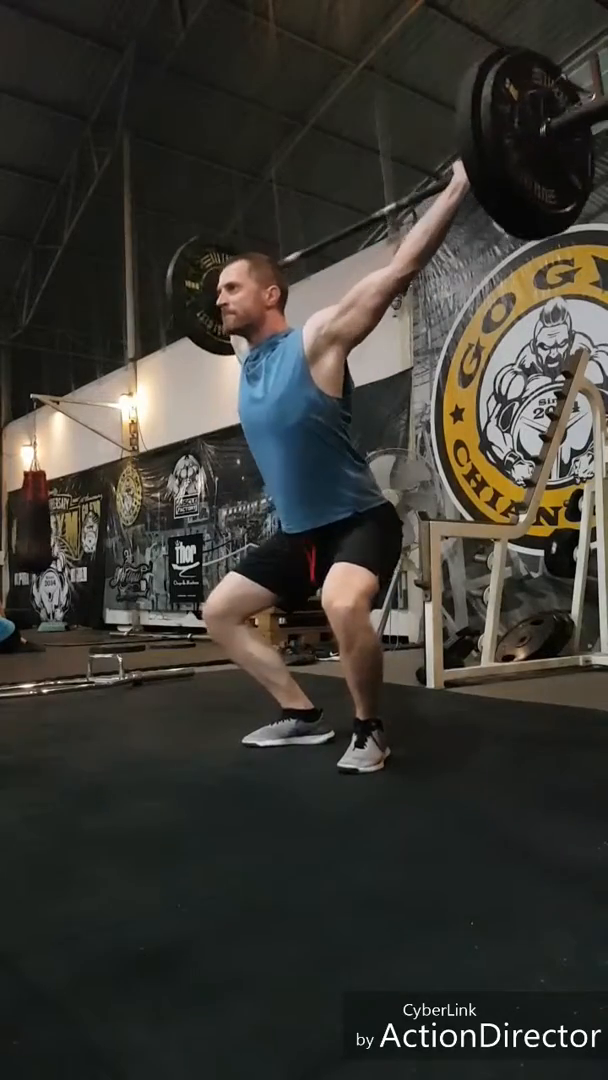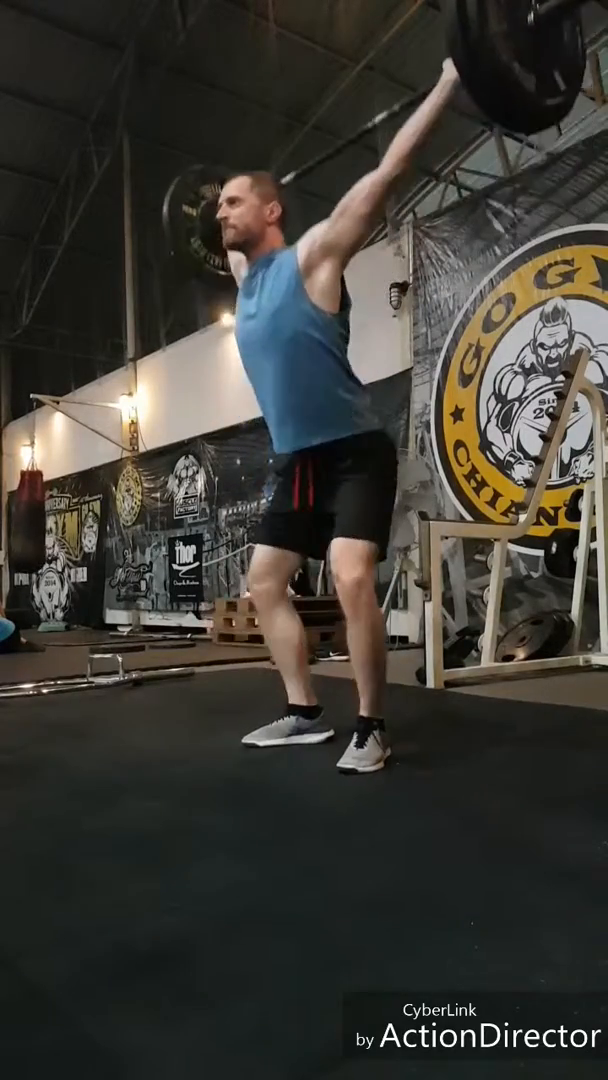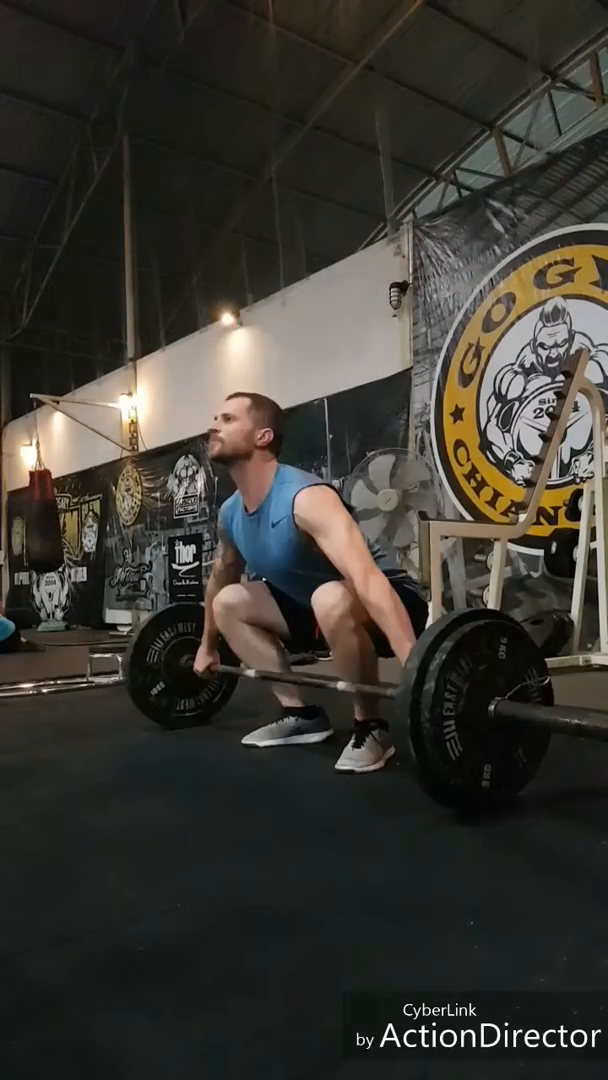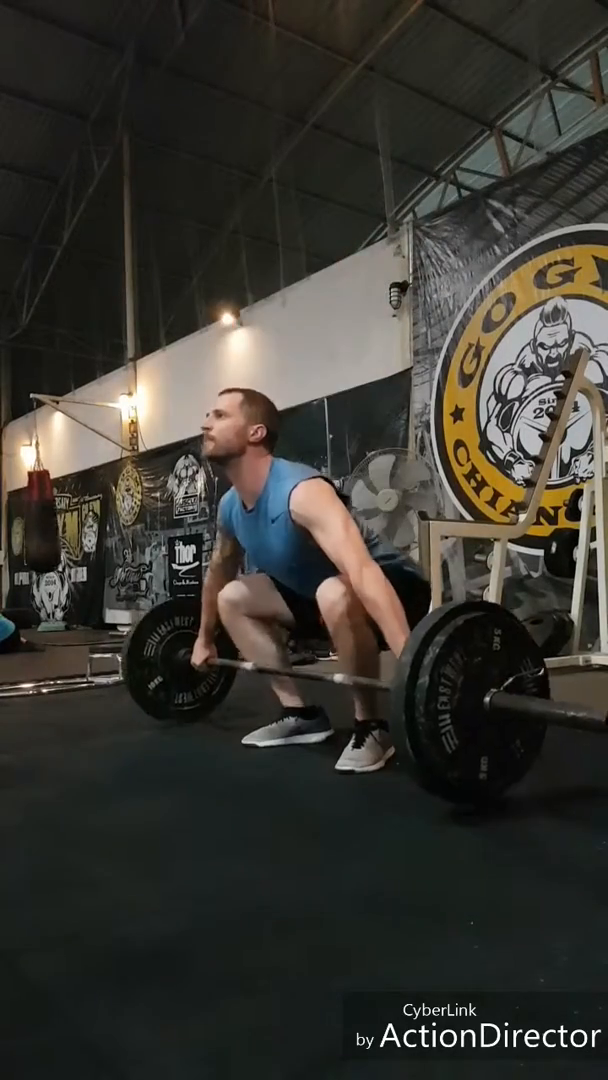
dt=0.4s
person 1, frame 1
left shoulder: (315, 341)
right shoulder: (252, 357)
left elbow: (400, 267)
right elbow: (240, 320)
left wrist: (459, 187)
left hip: (359, 521)
right hip: (298, 531)
left knee: (343, 605)
right knee: (219, 611)
left ankle: (369, 730)
right ankle: (302, 714)
person 1, frame 2
left shoulder: (311, 257)
right shoulder: (248, 277)
left elbow: (385, 174)
left wrist: (447, 86)
left hip: (354, 452)
right hip: (295, 461)
left knee: (351, 580)
right knee: (264, 587)
left ankle: (370, 728)
right ankle: (303, 712)
person 1, frame 3
left shoulder: (305, 499)
right shoulder: (231, 513)
left elbow: (367, 579)
right elbow: (220, 579)
right wrist: (207, 646)
left hip: (385, 604)
left knee: (333, 601)
right knee: (228, 604)
left ankle: (371, 728)
right ankle: (300, 713)
person 1, frame 4
left shoulder: (302, 492)
right shoulder: (230, 507)
left elbow: (363, 573)
right elbow: (218, 572)
right wrist: (204, 639)
left hip: (392, 588)
left knee: (335, 597)
right knee: (232, 600)
left ankle: (372, 728)
right ankle: (300, 713)
